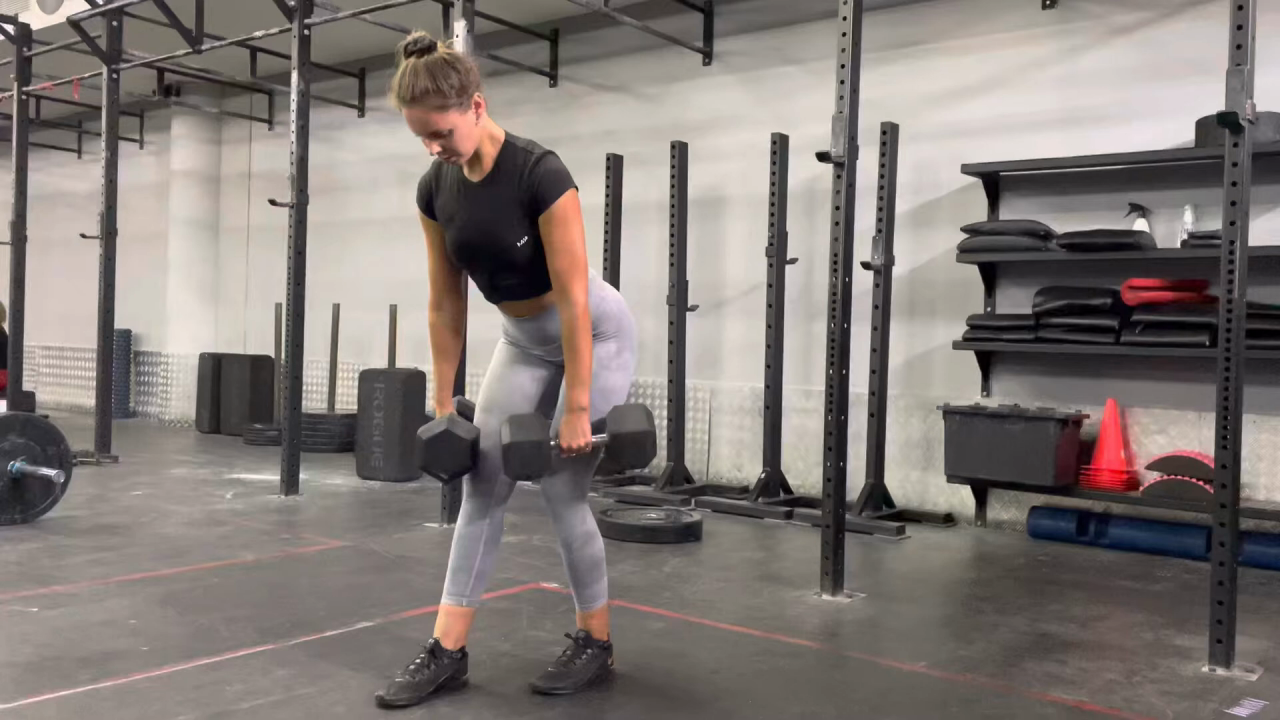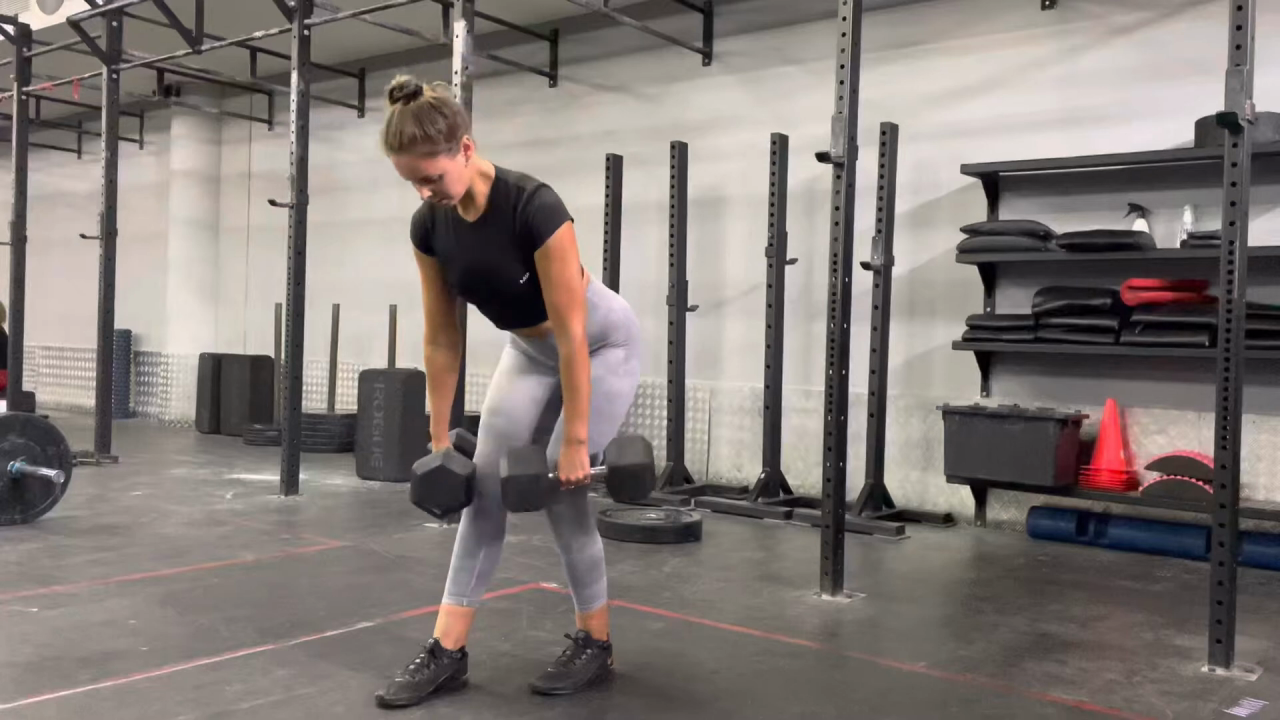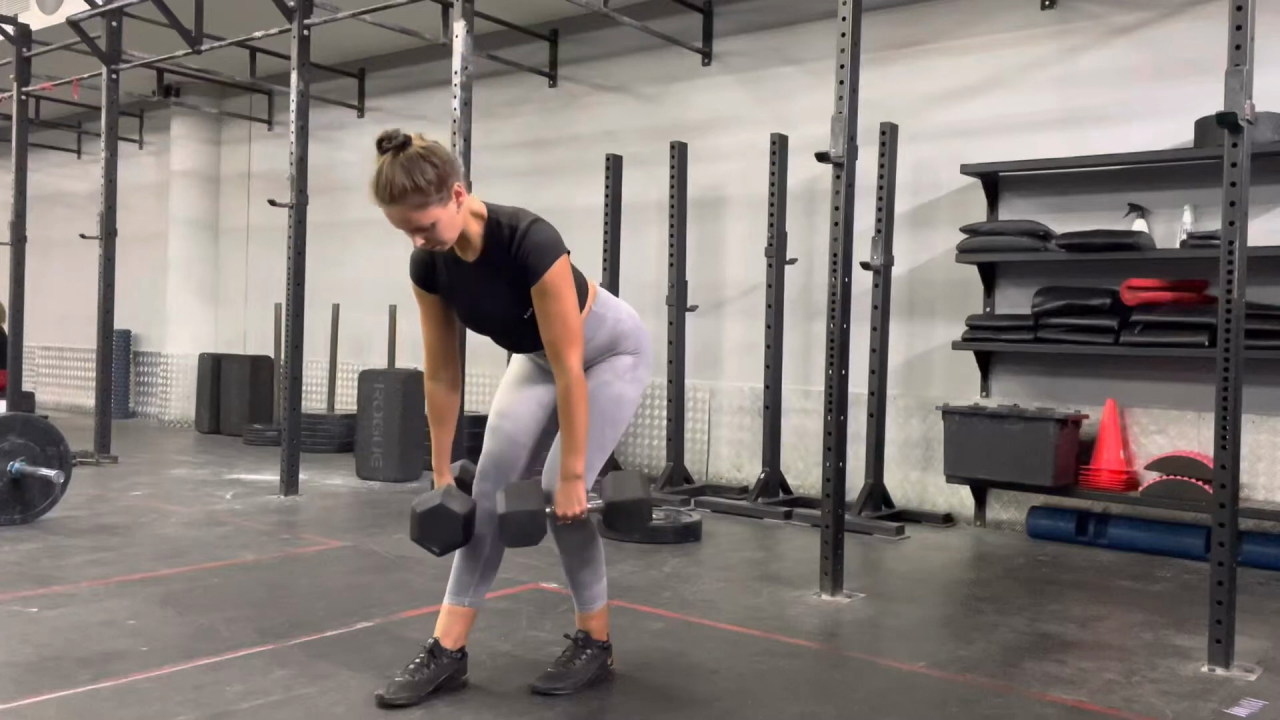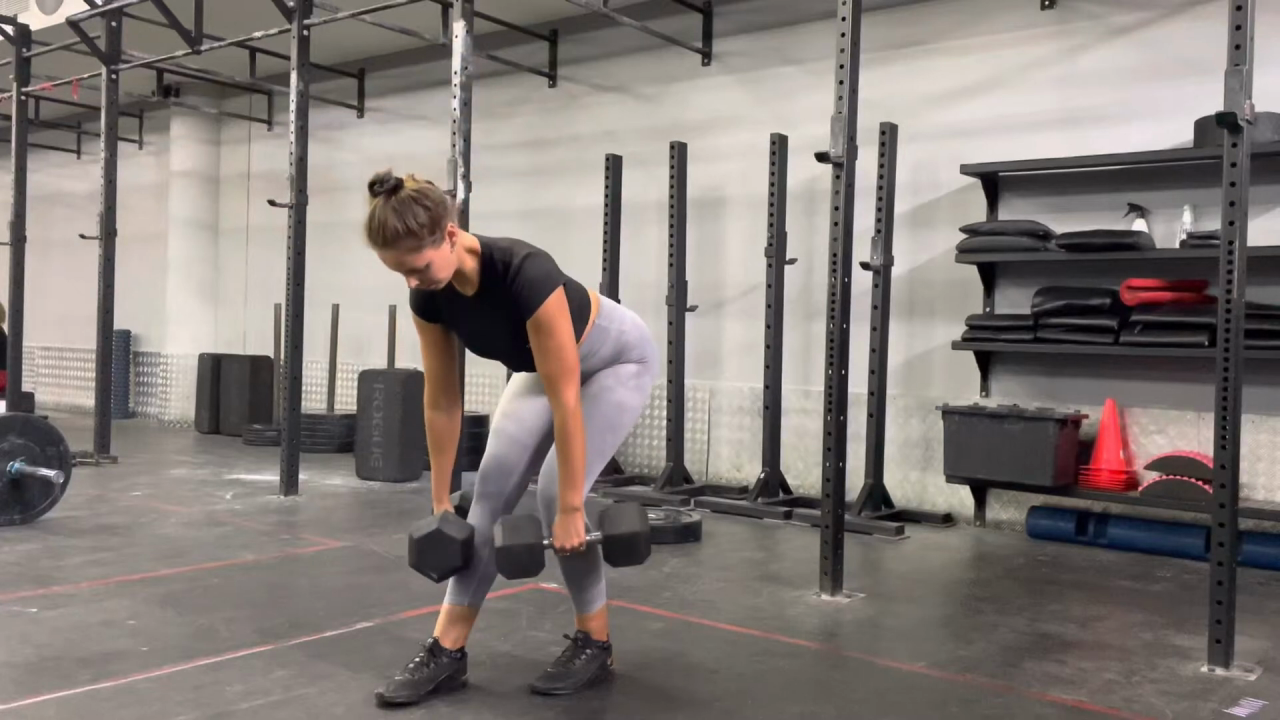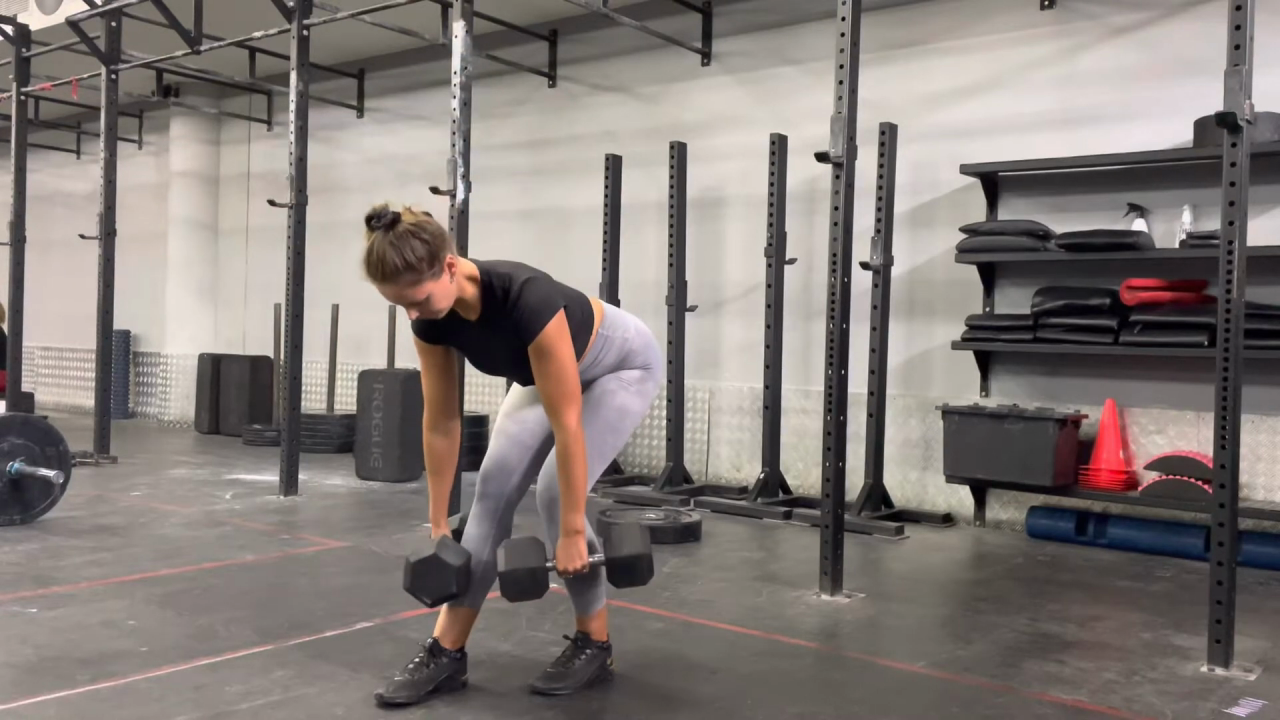
dt=0.4s
person 1, frame 1
left shoulder: (541, 173)
right shoulder: (435, 189)
left elbow: (574, 300)
right elbow: (445, 305)
left wrist: (577, 410)
right wrist: (444, 404)
left hip: (594, 335)
right hip: (521, 340)
left knee: (561, 489)
right knee: (483, 486)
left ankle: (596, 643)
right ankle: (448, 650)
person 1, frame 2
left shoulder: (533, 207)
right shoulder: (429, 227)
left elbow: (572, 332)
right elbow: (441, 339)
left wrist: (575, 440)
right wrist: (439, 437)
left hip: (601, 343)
right hip: (528, 350)
left knee: (561, 490)
right knee: (485, 487)
left ankle: (595, 642)
right ankle: (447, 650)
person 1, frame 3
left shoulder: (531, 241)
right shoulder: (429, 265)
left elbow: (570, 368)
right elbow: (442, 374)
left wrist: (573, 475)
right wrist: (441, 472)
left hip: (611, 351)
right hip: (535, 357)
left knee: (560, 495)
right knee: (488, 489)
left ankle: (595, 641)
right ankle: (447, 651)
person 1, frame 4
left shoulder: (526, 274)
right shoulder: (430, 296)
left elbow: (566, 402)
right elbow: (442, 402)
left wrist: (571, 508)
right wrist: (440, 501)
left hip: (618, 360)
right hip: (540, 366)
left knee: (554, 493)
right knee: (491, 488)
left ankle: (594, 642)
right ankle: (446, 651)
person 1, frame 5
left shoulder: (526, 298)
right shoulder: (433, 319)
left elbow: (567, 426)
right elbow: (441, 423)
left wrist: (572, 533)
right wrist: (438, 526)
left hip: (622, 365)
right hip: (544, 371)
left knee: (554, 492)
right knee: (493, 487)
left ankle: (595, 644)
right ankle: (447, 652)
